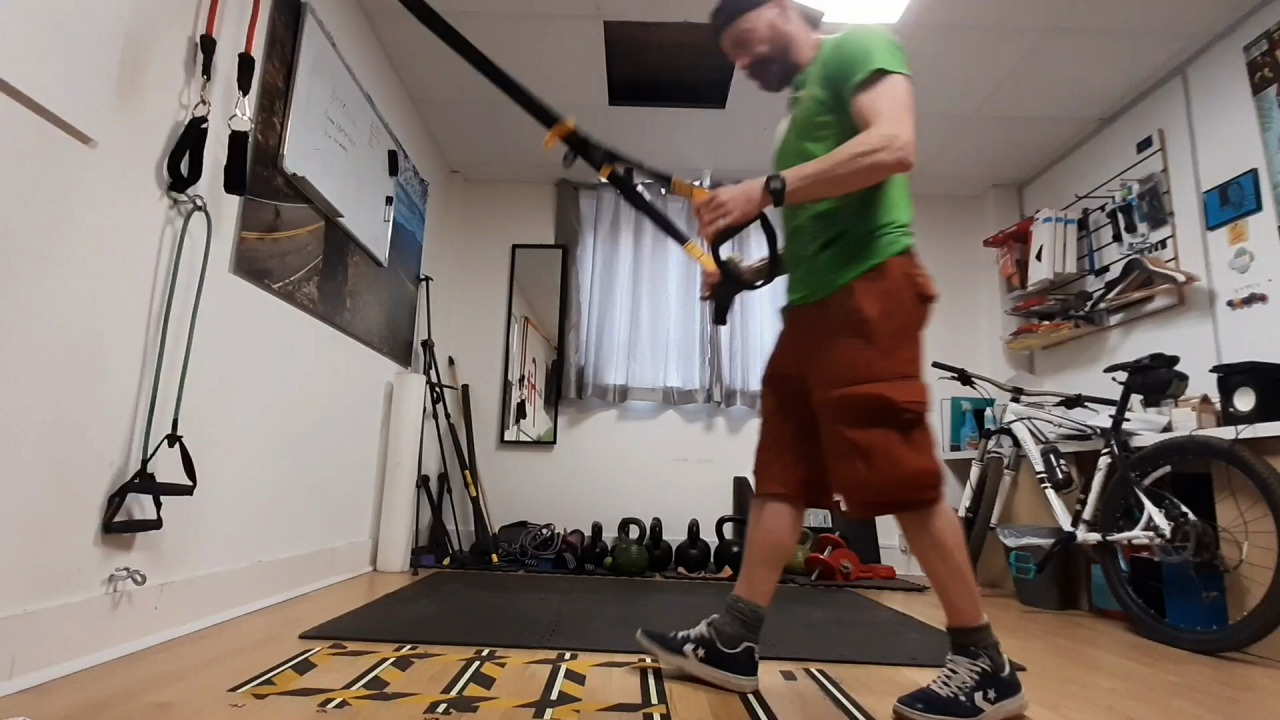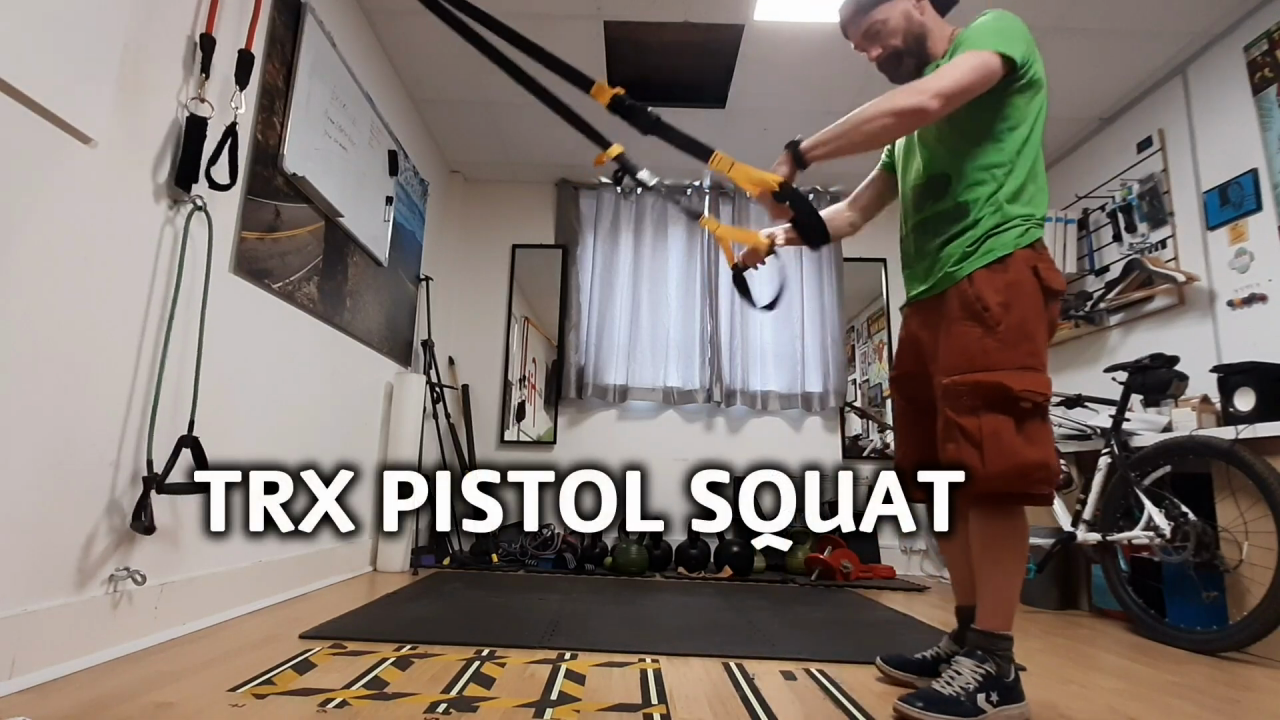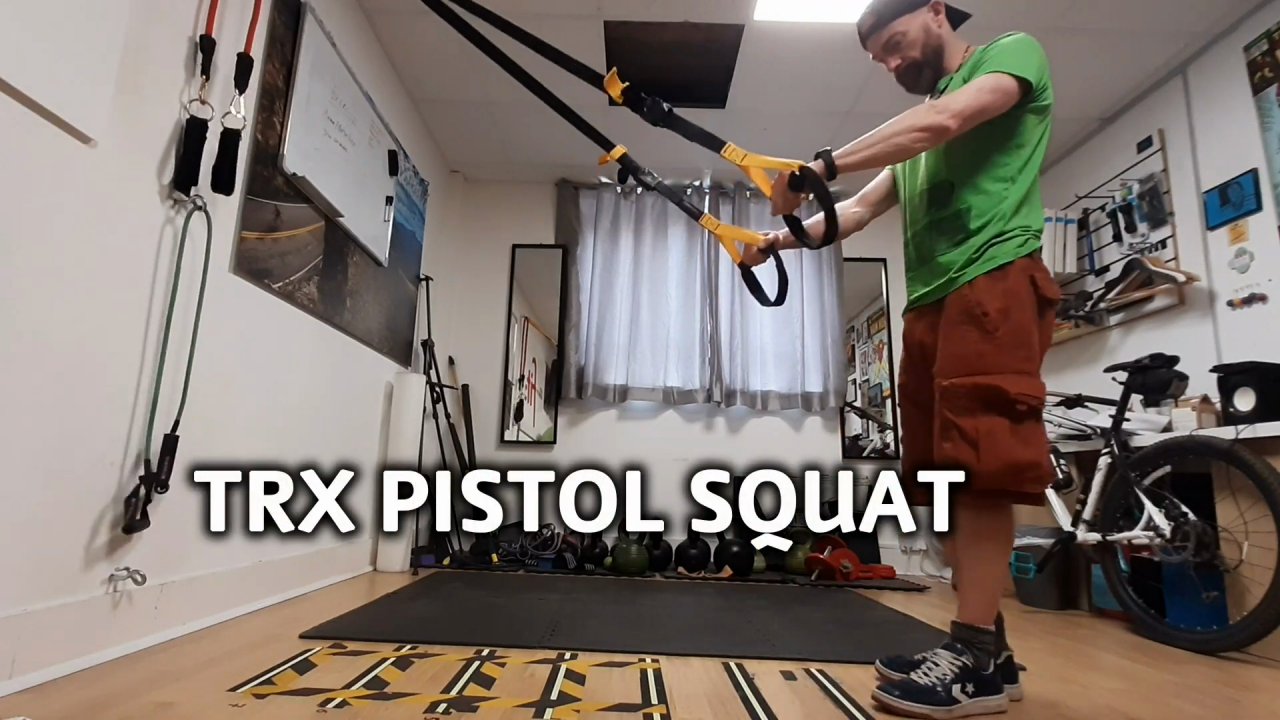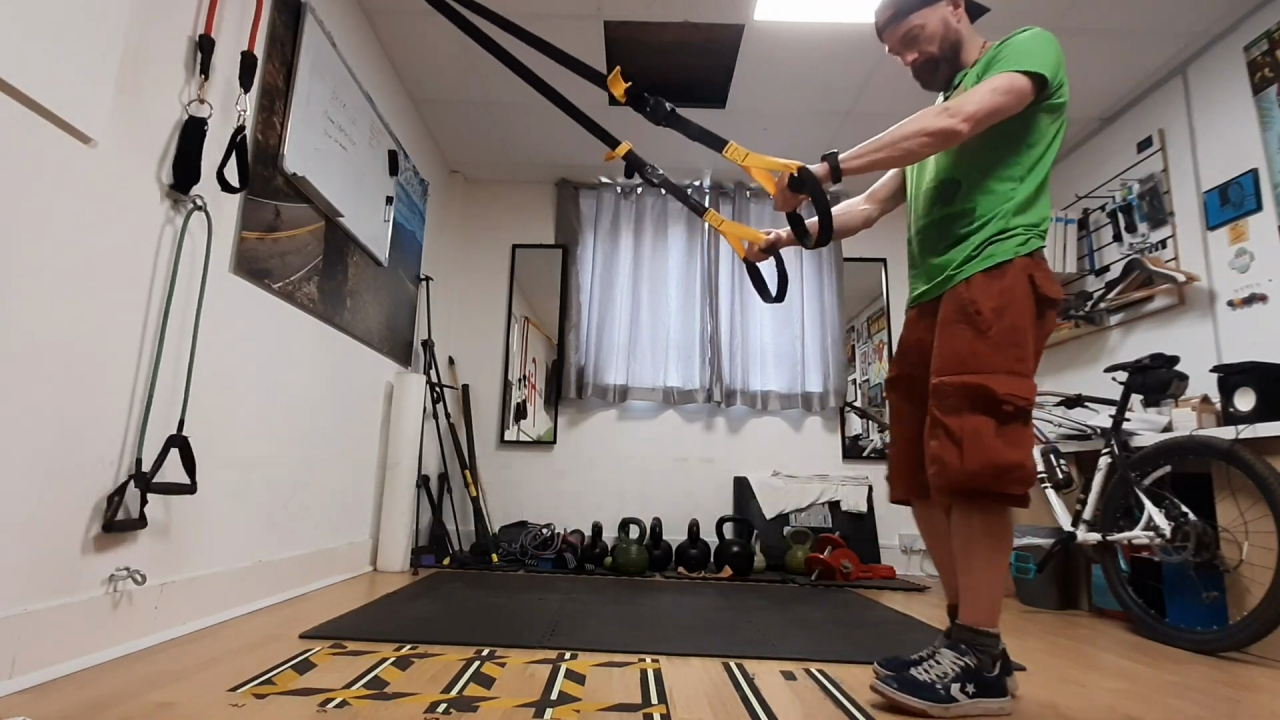
dt=1s
person 1, frame 1
right shoulder: (802, 108)
left elbow: (892, 146)
left wrist: (767, 192)
left hip: (871, 292)
right hip: (812, 308)
left knee: (898, 474)
right knee: (779, 476)
right ankle: (730, 640)
person 1, frame 2
right shoulder: (909, 136)
left elbow: (923, 101)
right elbow: (851, 213)
left wrist: (799, 153)
right wrist: (782, 236)
left hip: (994, 280)
right hip: (929, 300)
left knee: (987, 469)
right knee: (941, 475)
right ankle: (971, 640)
person 1, frame 3
right shoulder: (918, 126)
left elbow: (942, 121)
right elbow: (859, 210)
left wrist: (821, 166)
right wrist: (783, 239)
left hip: (993, 284)
right hip: (930, 302)
left knee: (981, 465)
right knee: (942, 473)
left ankle: (976, 658)
right ankle: (983, 645)
person 1, frame 4
right shoulder: (935, 117)
left elbow: (953, 125)
right elbow: (870, 206)
left wrist: (828, 167)
right wrist: (790, 235)
left hip: (993, 284)
right hip: (931, 300)
left knee: (970, 470)
right knee: (923, 478)
right ankle: (972, 640)
